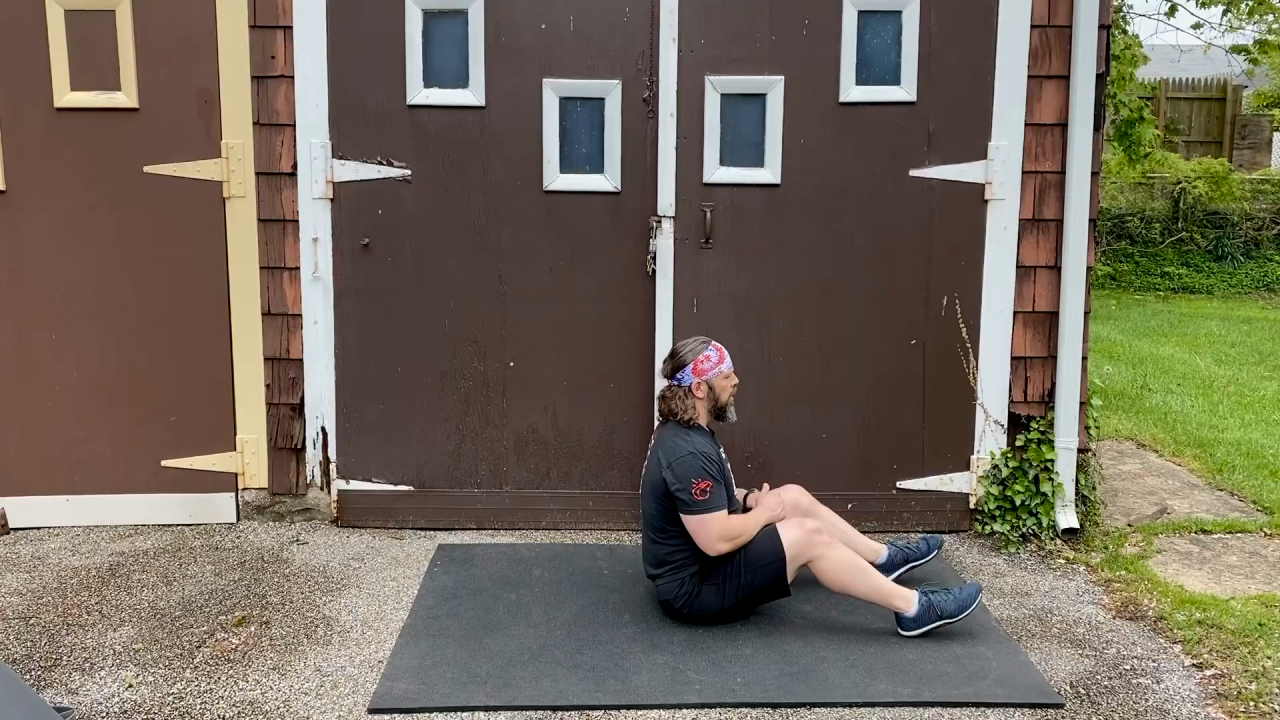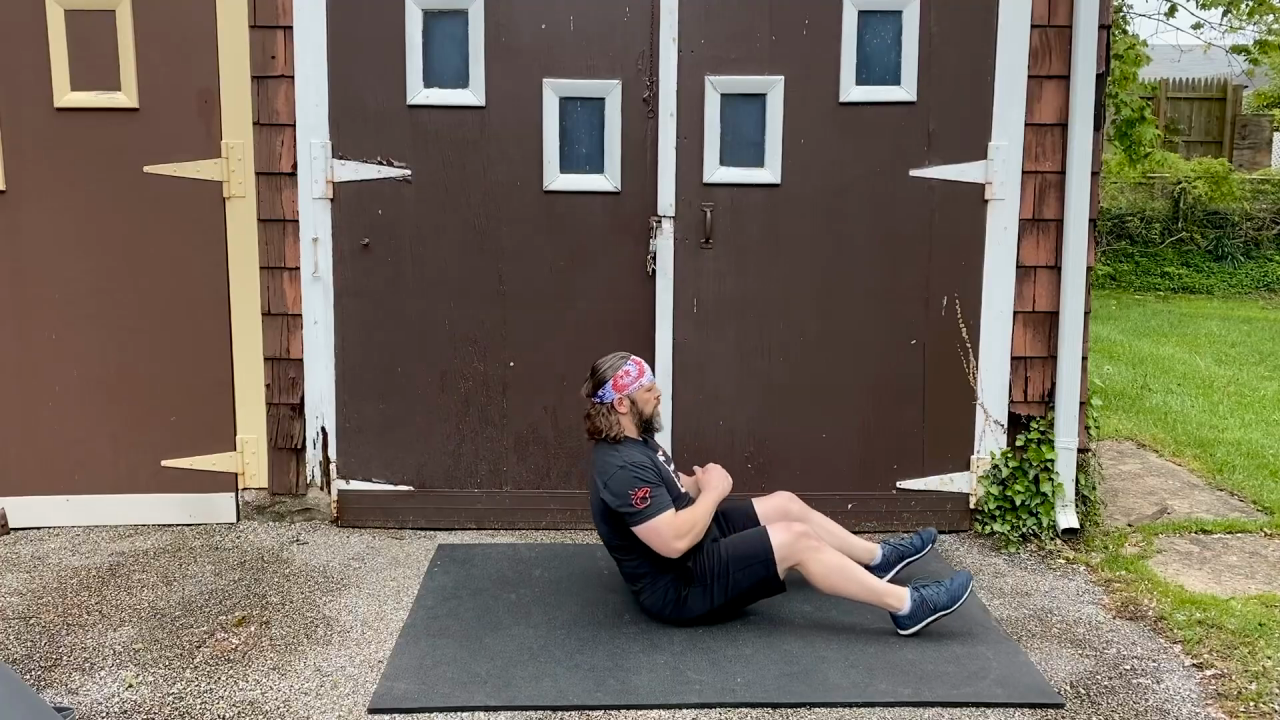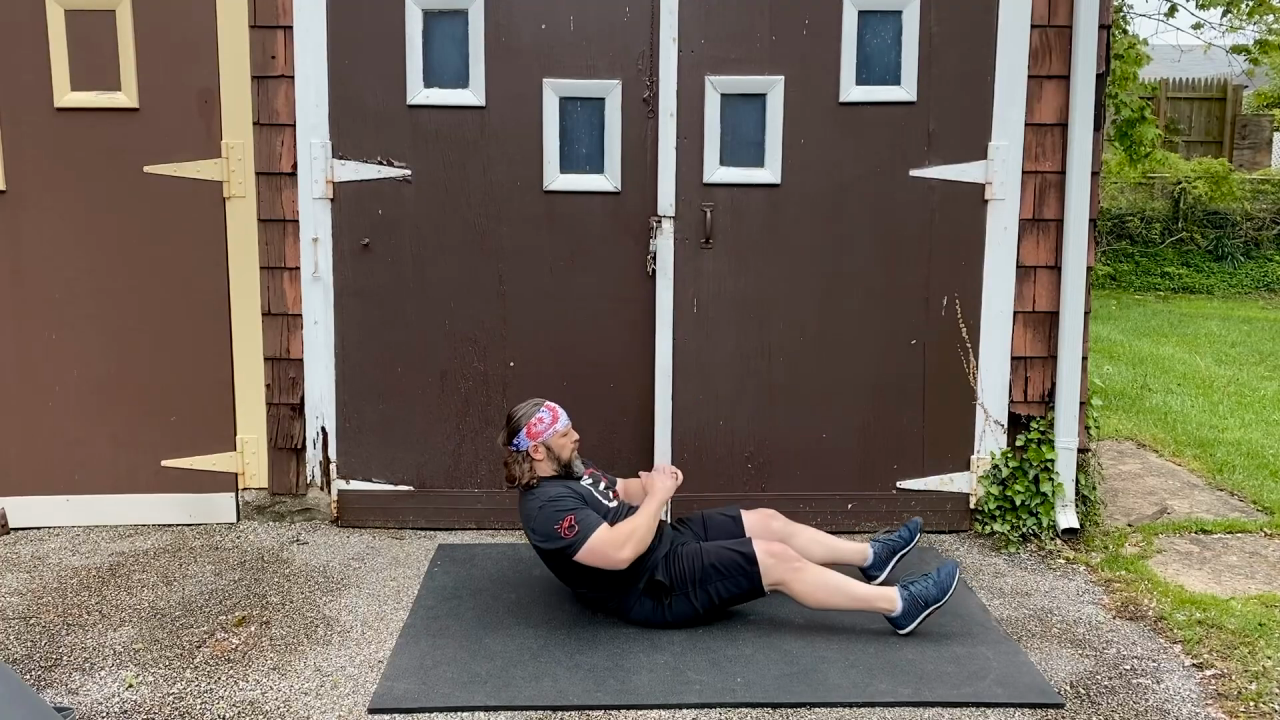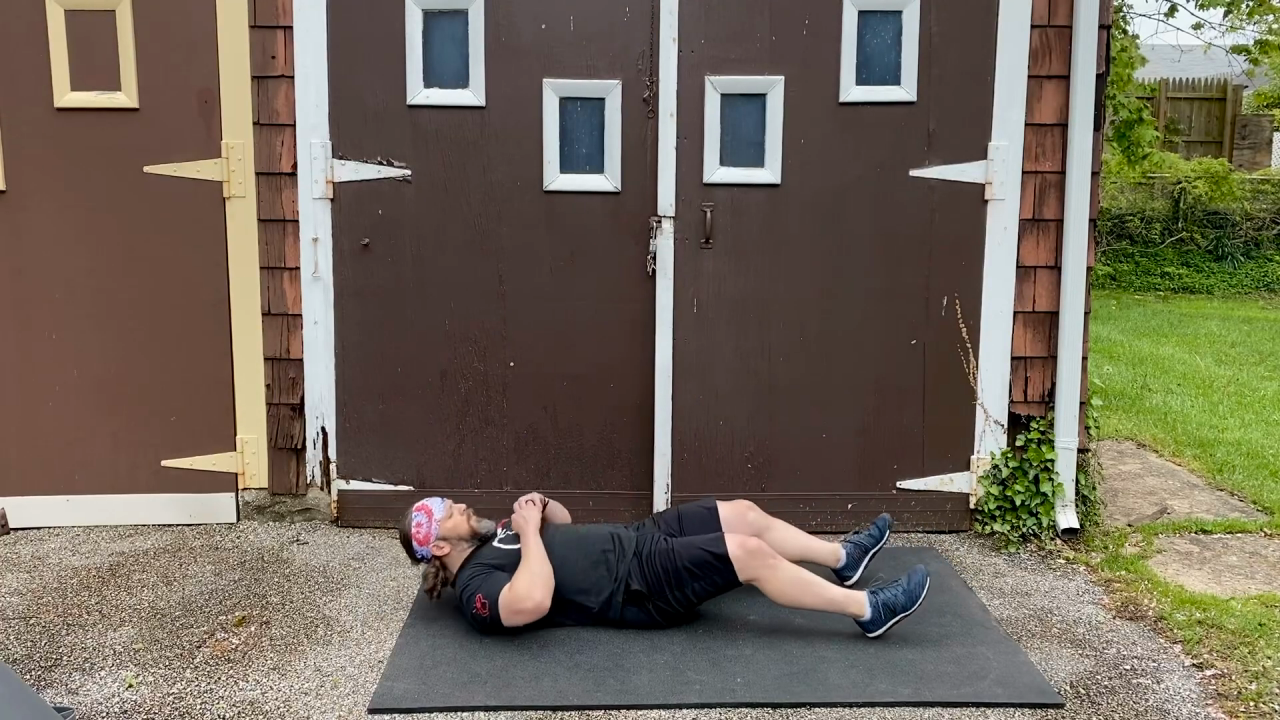
dt=0.5s
person 1, frame 1
left shoulder: (683, 431)
right shoulder: (689, 453)
right elbow: (716, 542)
left wrist: (745, 499)
right wrist: (763, 514)
left hip: (701, 561)
right hip: (695, 587)
left knee: (794, 497)
right knee: (810, 534)
left ankle: (884, 557)
right ankle: (913, 608)
person 1, frame 2
left shoulder: (631, 441)
right shoulder: (624, 468)
right elbow: (675, 542)
left wrist: (697, 484)
right wrist: (713, 492)
left hip: (692, 554)
right hip: (676, 590)
left knee: (785, 505)
right knee: (797, 539)
left ankle: (878, 557)
right ankle: (905, 606)
person 1, frame 3
left shoulder: (568, 473)
right shoulder: (547, 507)
left elbow: (625, 496)
right elbow: (622, 551)
left wrist: (651, 482)
right wrist: (659, 494)
left hip: (670, 543)
right hip: (656, 587)
left knee: (772, 522)
right knee: (779, 559)
left ankle: (872, 559)
right ankle: (898, 605)
person 1, frame 4
left shoulder: (490, 538)
right shoulder: (475, 584)
left elbow: (563, 527)
right elbow: (535, 600)
left wrist: (542, 511)
right wrist: (531, 533)
left hip: (635, 541)
right hip: (636, 588)
left knee: (743, 512)
right knee: (751, 553)
left ankle: (842, 557)
right ankle: (866, 609)
